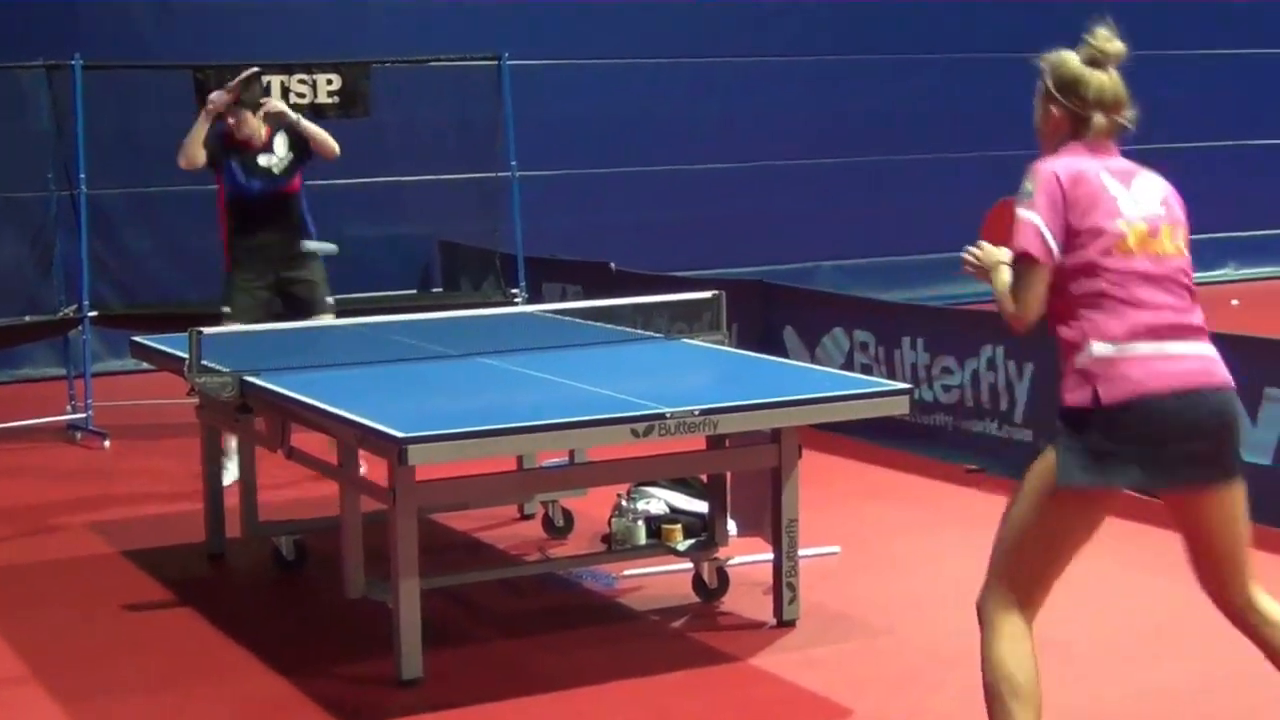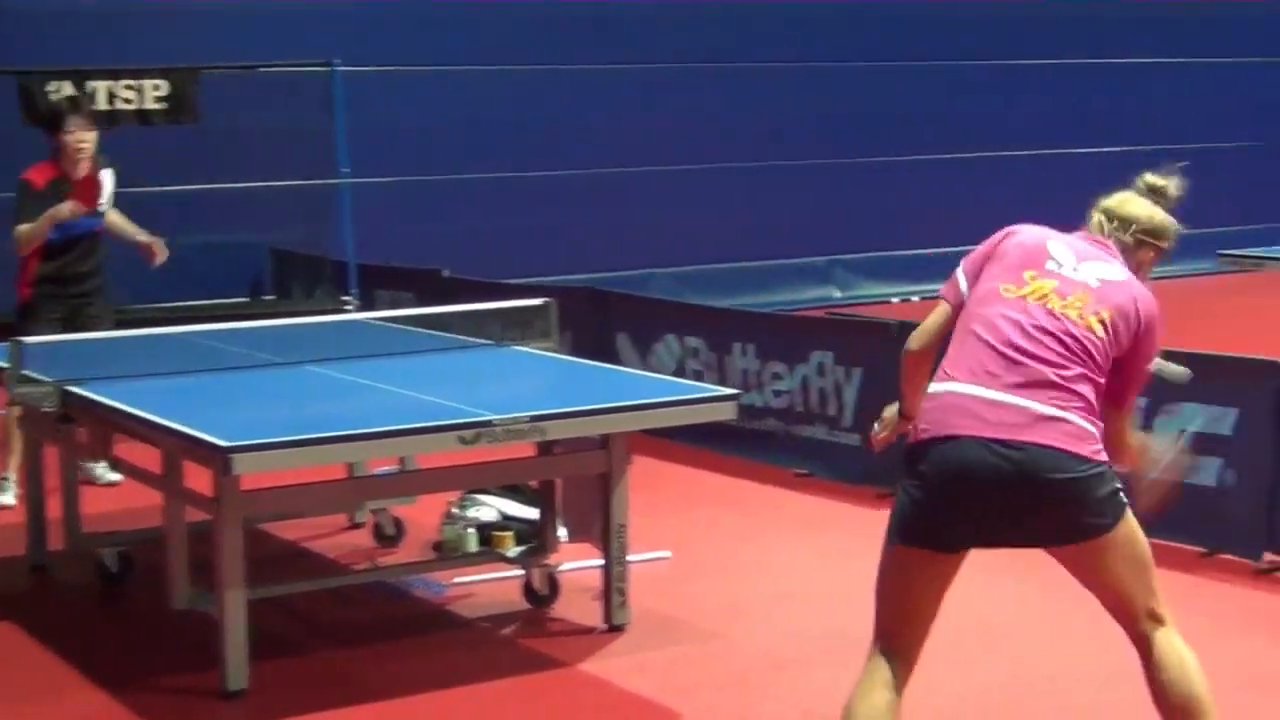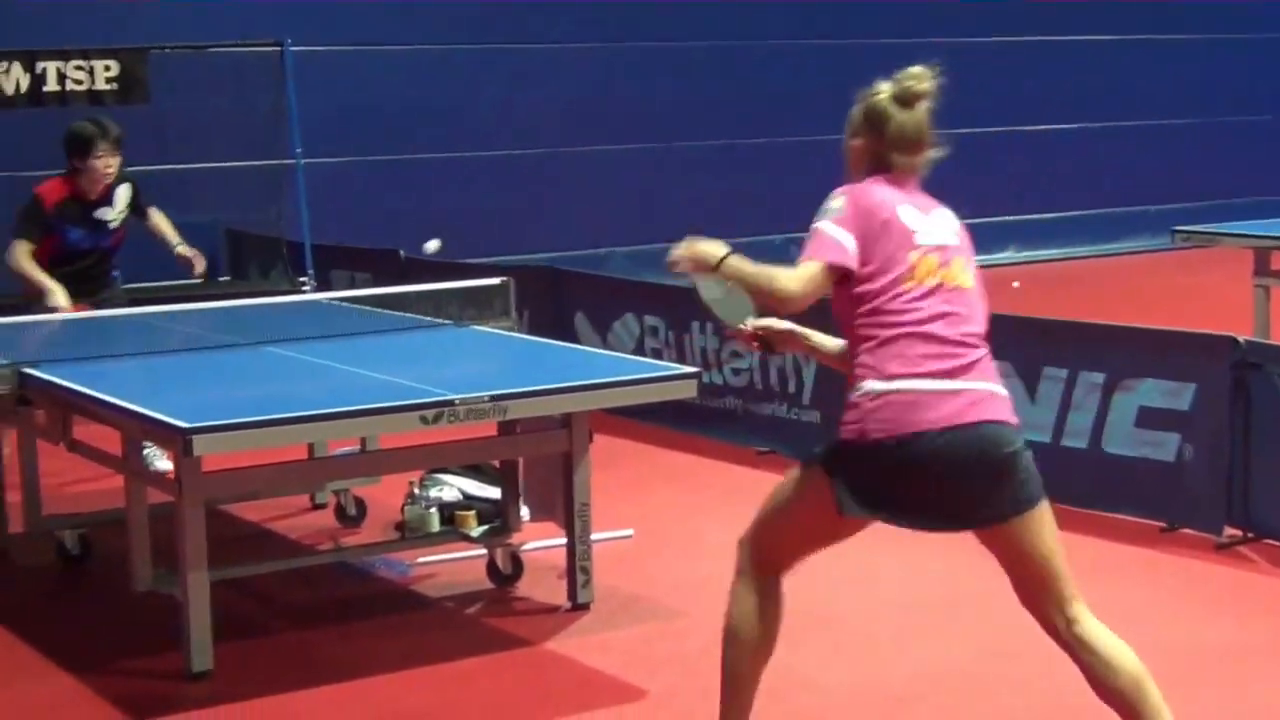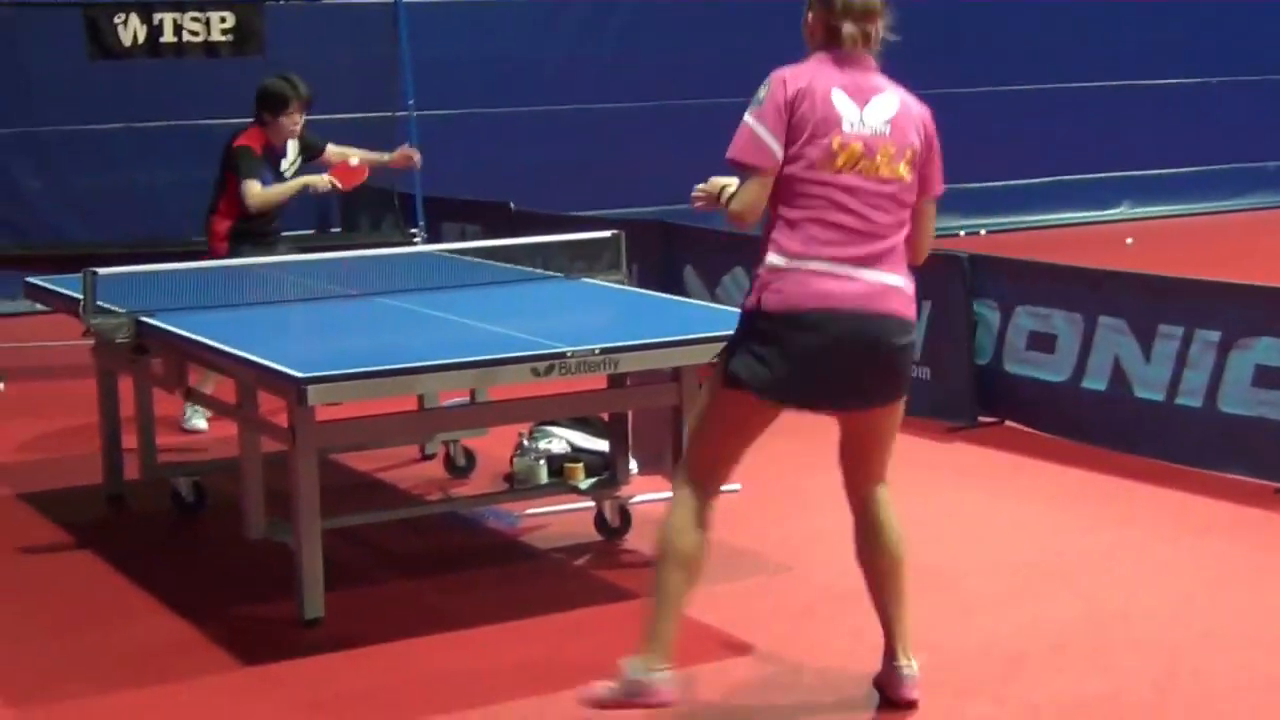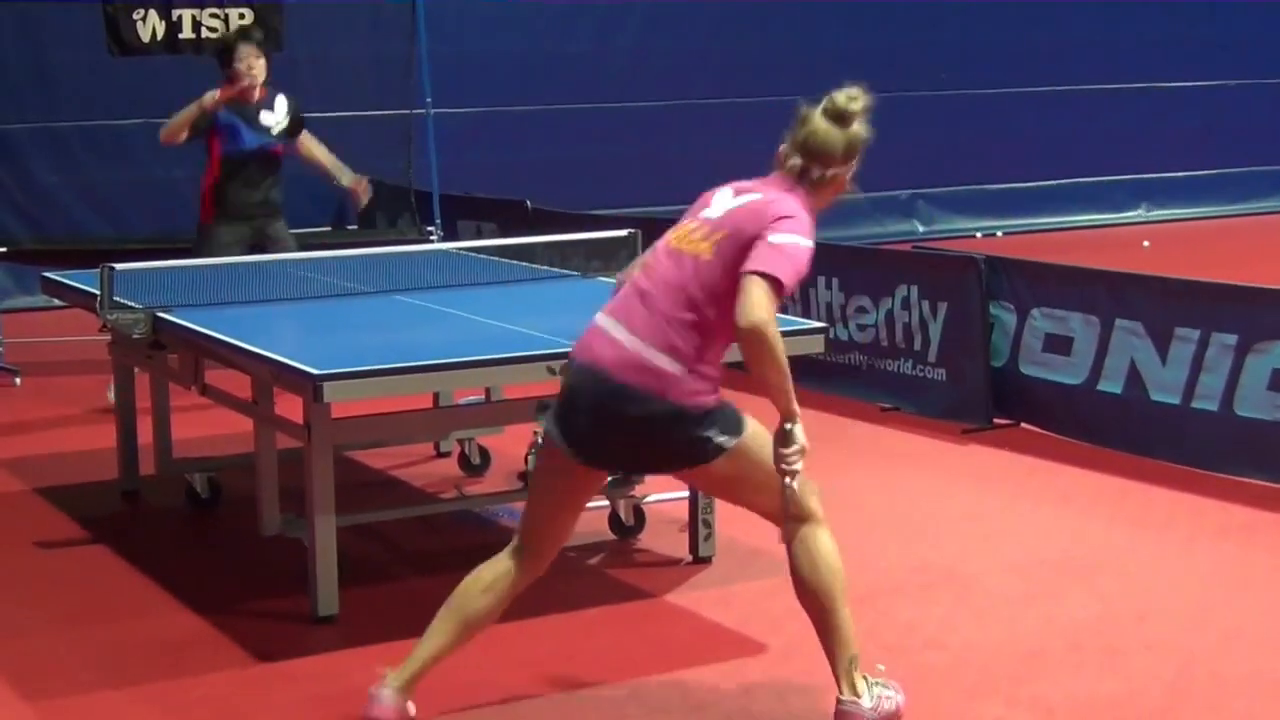
dt=0.5s
person 1, frame 1
left shoulder: (1054, 175)
right shoulder: (1160, 188)
left elbow: (1024, 311)
left wrist: (996, 271)
left hip: (1121, 403)
right hip: (1208, 397)
left knee: (1004, 604)
person 1, frame 2
left shoulder: (1014, 239)
right shoulder: (1137, 300)
left elbow: (920, 348)
left wrist: (907, 412)
right wrist: (1142, 474)
left hip: (954, 448)
right hip: (1065, 458)
left knee: (889, 658)
right knee: (1152, 628)
person 1, frame 3
left shoulder: (857, 202)
right shoulder: (947, 222)
left elbow: (793, 292)
left wrist: (723, 259)
right wrist: (800, 340)
left hip: (891, 435)
right hip: (986, 431)
left knee: (758, 562)
right knee: (1067, 617)
person 1, frame 4
left shoulder: (791, 85)
right shoulder: (917, 114)
left elbow: (749, 207)
left wrist: (720, 195)
left hip: (793, 319)
right hip: (887, 325)
left knee: (693, 485)
right knee: (870, 493)
left ankle: (652, 666)
right ankle: (900, 667)
person 1, frame 5
left shoulder: (728, 194)
right shoulder: (789, 224)
right elbow: (752, 323)
right wrist: (789, 419)
left hip: (594, 378)
right hip: (666, 402)
left knee: (526, 555)
right knee: (802, 516)
person 2, frame 1
left shoulder: (286, 133)
right shoulder: (223, 145)
left elbow: (332, 151)
right elbow: (188, 161)
left wrist: (291, 116)
right wrist: (207, 113)
left hip: (298, 258)
right hip: (247, 265)
right ankle: (232, 451)
person 2, frame 2
left shoulder: (104, 172)
right shoulder: (35, 181)
left wrist: (142, 237)
right wrist: (54, 216)
left hip: (88, 291)
right hip: (43, 295)
left ankle: (90, 457)
person 2, frame 3
left shoulder: (124, 186)
right shoulder: (47, 197)
left elbow: (150, 214)
right elbow: (18, 255)
left wrist: (178, 246)
right wrist: (51, 288)
left hip: (102, 287)
right hip: (55, 292)
left ankle: (148, 444)
person 2, frame 4
left shoulder: (294, 139)
right shoulder: (245, 148)
left elbow: (335, 153)
right elbow: (254, 201)
left wrist: (387, 159)
right wrist: (304, 182)
left hip: (268, 240)
right hip: (235, 241)
right ankle: (196, 400)
person 2, frame 5
left shoulder: (281, 102)
right shoulder: (217, 105)
left elbow: (305, 144)
right elbow: (168, 137)
left wrist: (344, 177)
right wrist: (200, 107)
left hip: (268, 216)
right hip: (222, 217)
